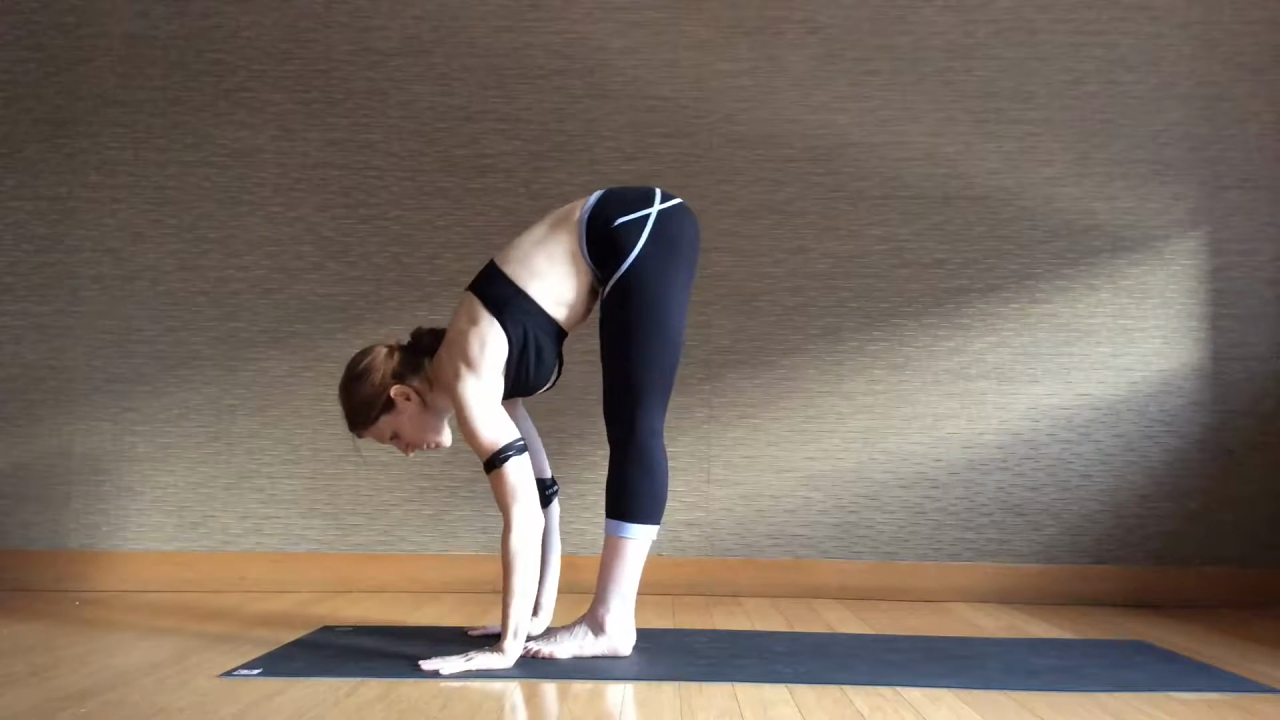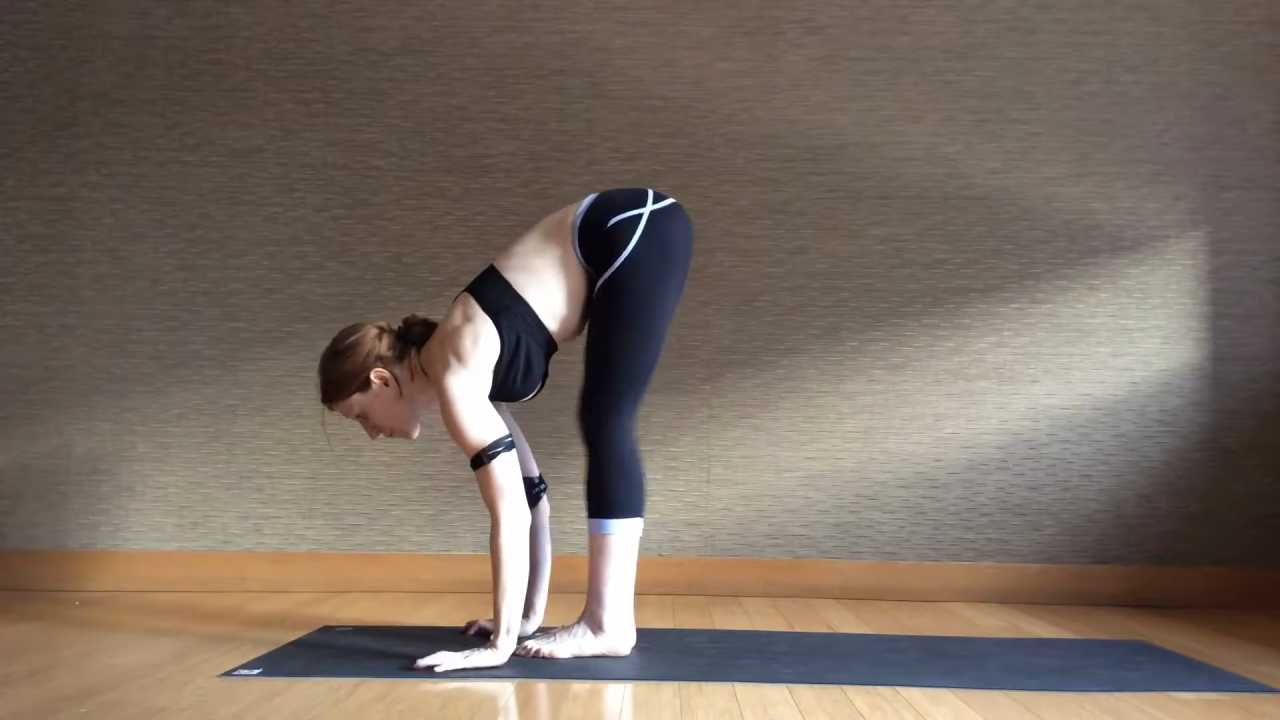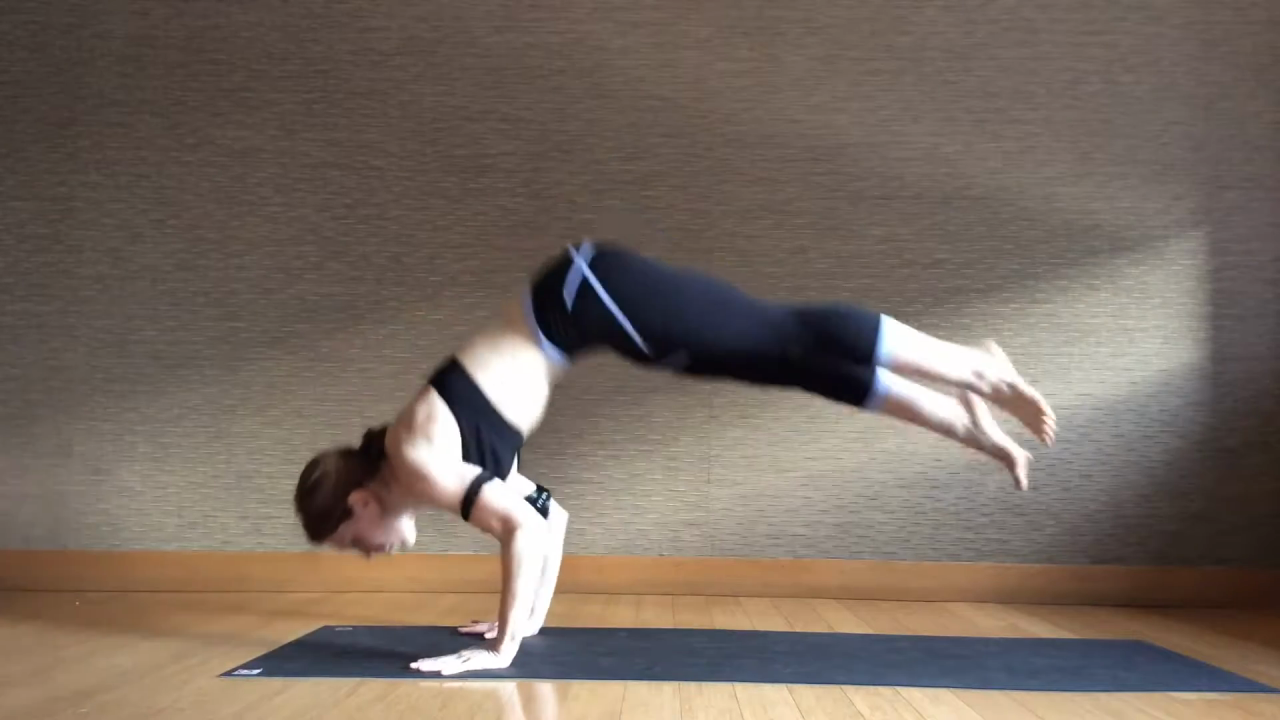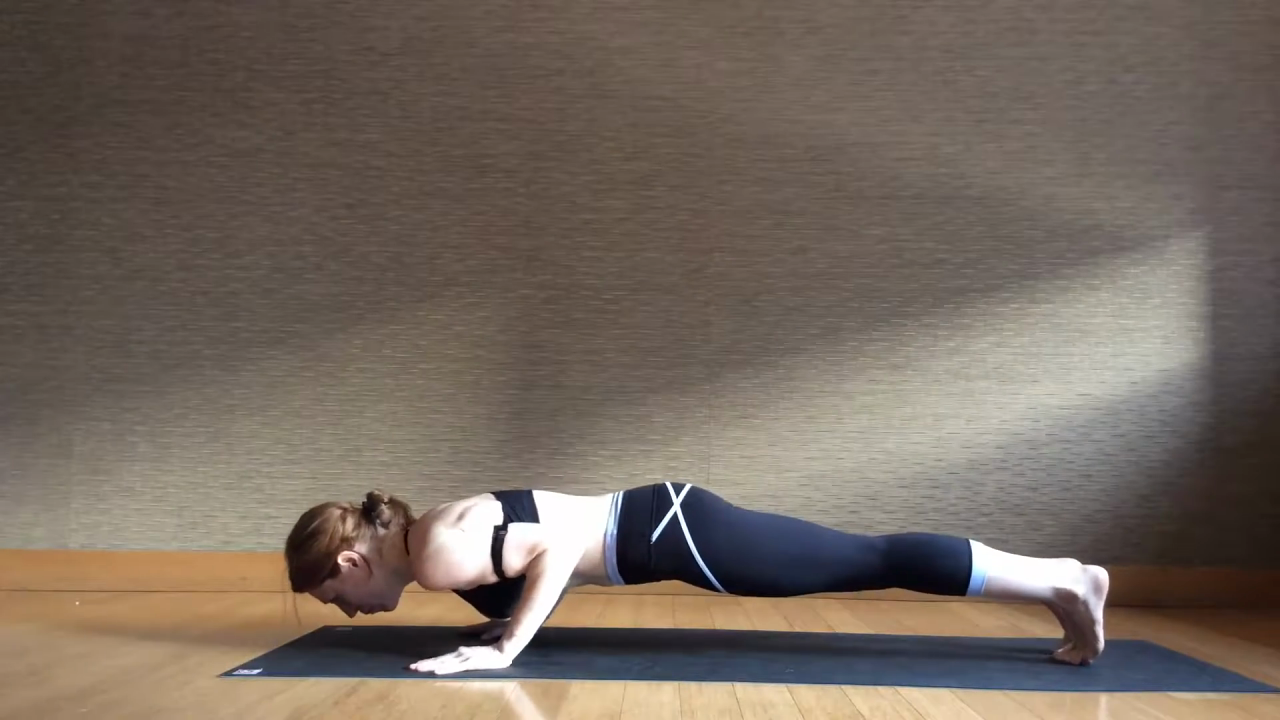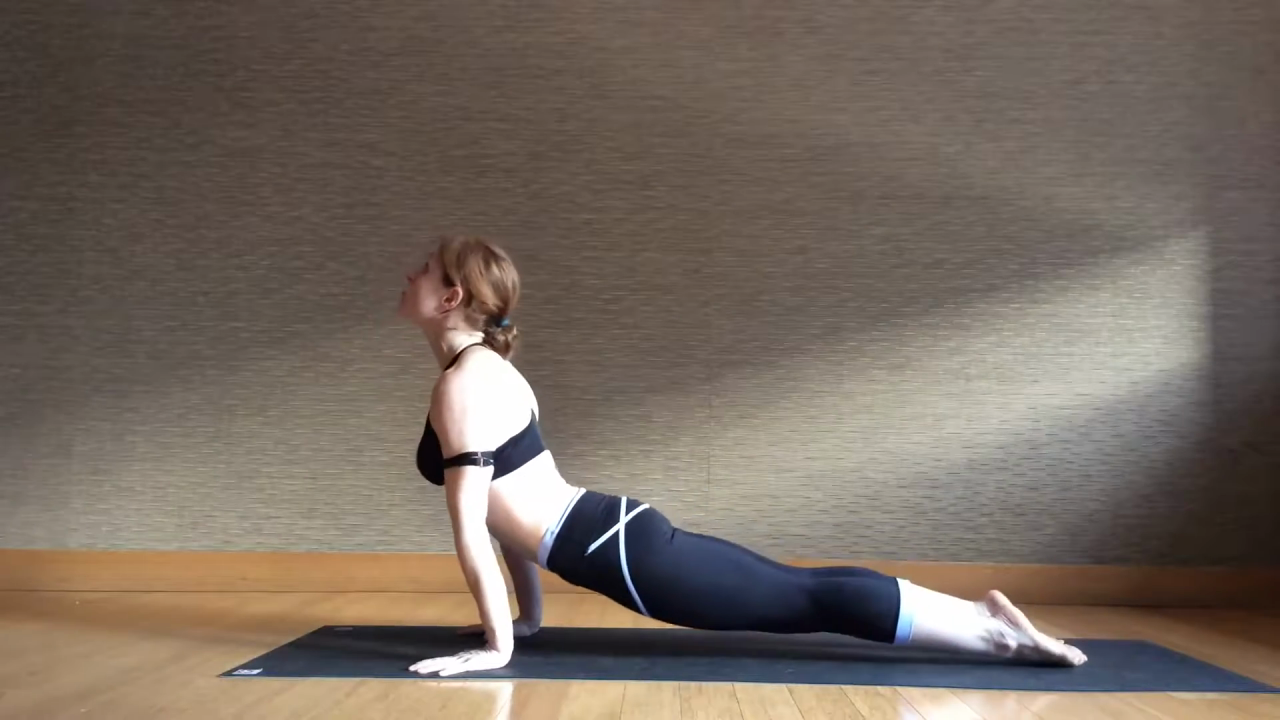
dt=1s
person 1, frame 1
left shoulder: (466, 381)
right shoulder: (483, 375)
left elbow: (524, 516)
right elbow: (540, 490)
left wrist: (508, 647)
right wrist: (537, 616)
left hip: (642, 230)
right hip: (637, 231)
left knee: (634, 431)
right knee: (628, 432)
left ankle: (610, 625)
right ankle: (610, 618)
person 1, frame 2
left shoulder: (453, 377)
right shoulder: (468, 371)
left elbow: (510, 513)
right elbow: (528, 489)
left wrist: (502, 643)
right wrist: (529, 616)
left hip: (642, 234)
right hip: (632, 236)
left knee: (605, 425)
right knee: (603, 427)
left ankle: (609, 624)
right ankle: (608, 616)
person 1, frame 3
left shoulder: (415, 464)
right shoulder: (432, 451)
left elbow: (528, 526)
right elbow: (544, 515)
left wrist: (503, 642)
right wrist: (529, 618)
left hip: (583, 295)
right hip: (584, 300)
left knee: (785, 338)
right knee: (789, 359)
left ankle: (971, 369)
right ankle: (967, 417)
person 1, frame 4
left shoulder: (432, 555)
right shoulder: (435, 527)
left elbow: (551, 553)
left wrist: (504, 647)
right wrist: (517, 616)
left hip: (675, 534)
right hip: (665, 521)
left knee: (870, 562)
right knee: (865, 563)
left ankle: (1062, 583)
right ankle: (1062, 578)
person 1, frame 5
left shoulder: (461, 384)
right shoulder: (487, 367)
left elbow: (470, 522)
right elbow: (511, 503)
left wrist: (498, 645)
right wrist: (527, 614)
left hip: (618, 552)
right hip: (619, 533)
left knee: (808, 603)
right knee: (801, 590)
left ankle: (996, 633)
right ankle: (984, 616)
